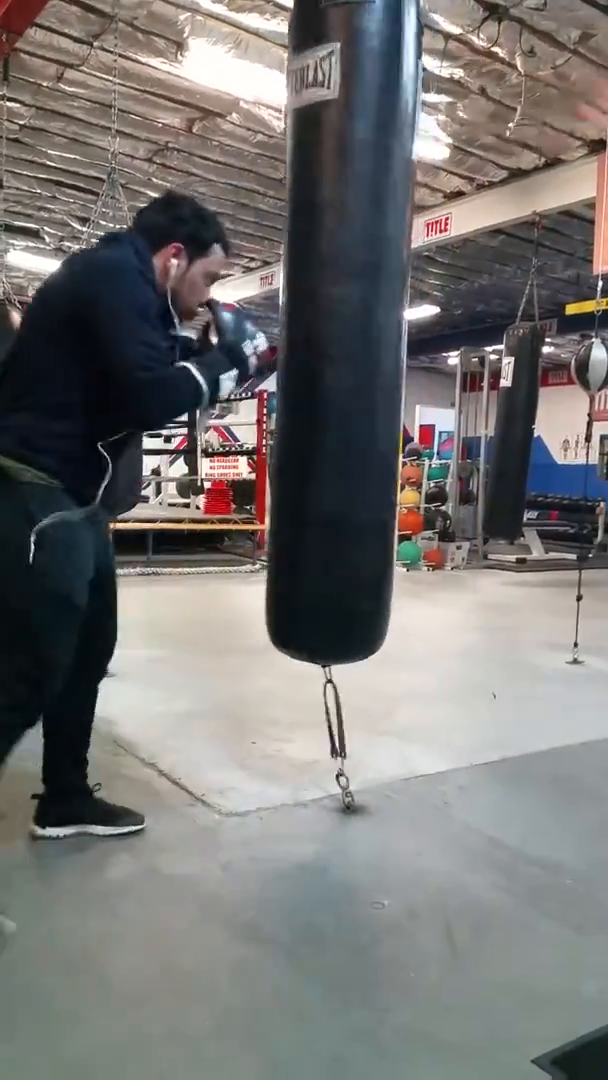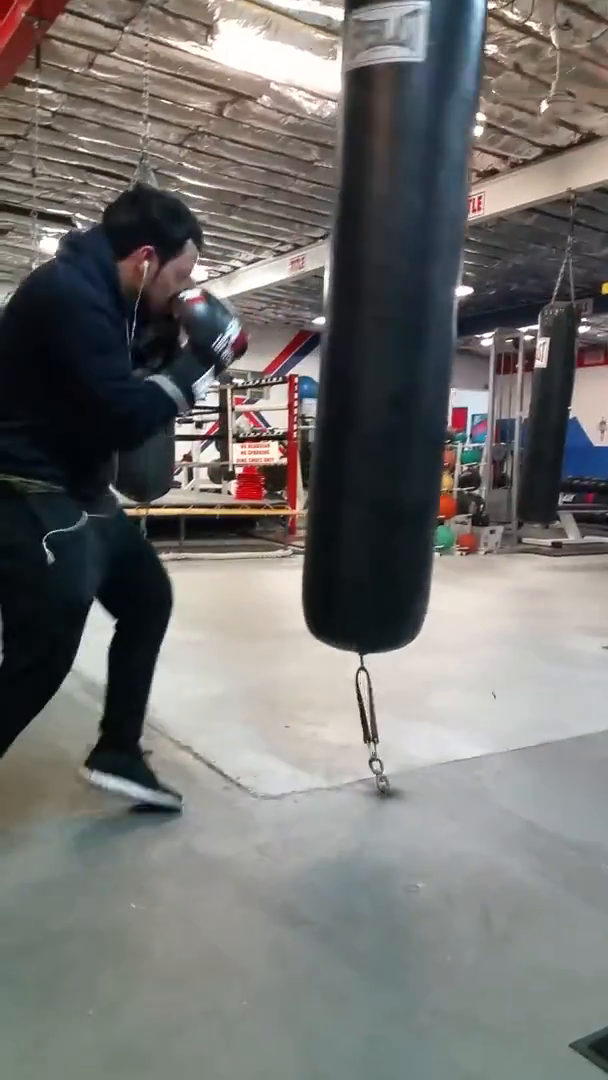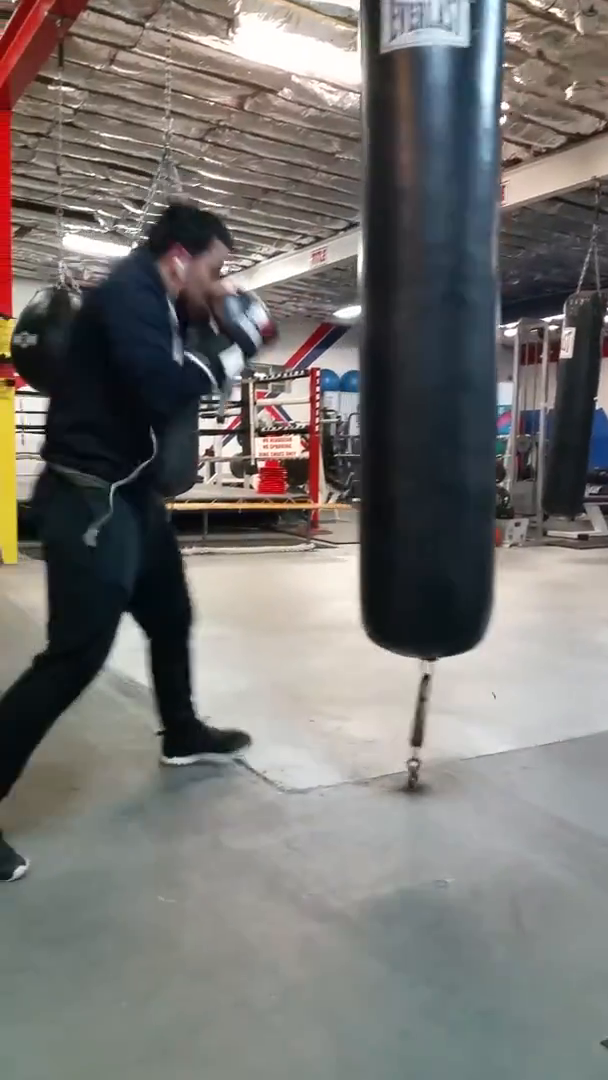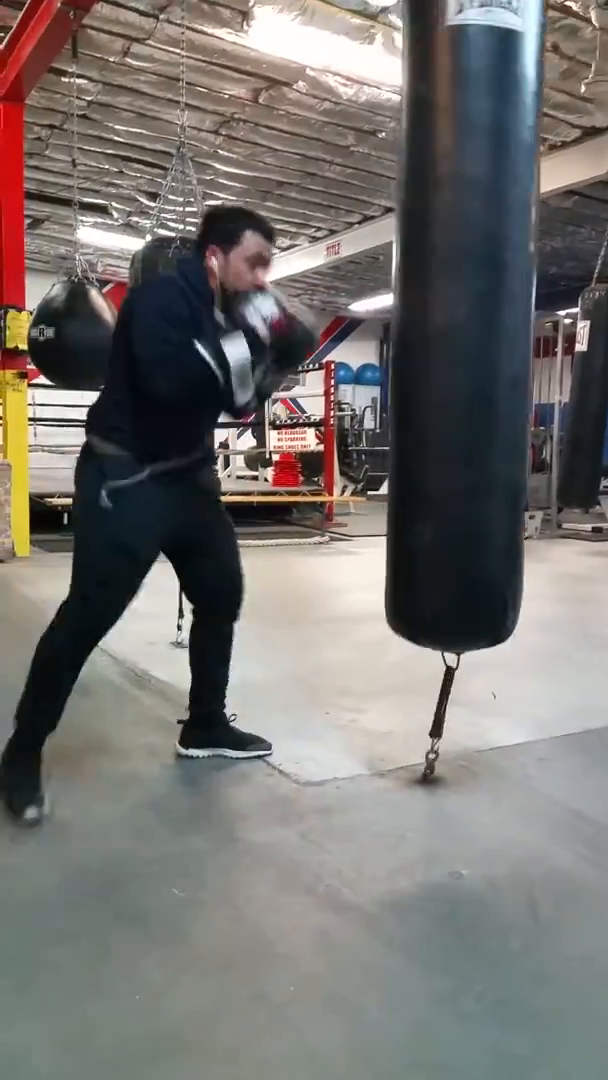
dt=0.3s
person 1, frame 1
left shoulder: (113, 278)
right shoulder: (115, 277)
left elbow: (132, 384)
right elbow: (150, 398)
left wrist: (214, 353)
right wrist: (226, 360)
left hip: (70, 501)
left knee: (88, 649)
left ankle: (64, 800)
person 1, frame 2
left shoulder: (99, 288)
right shoulder: (69, 293)
left elbow: (115, 385)
right elbow: (126, 415)
left wrist: (179, 341)
right wrist: (198, 359)
left hip: (79, 496)
left knee: (150, 600)
left ankle: (118, 753)
person 1, frame 3
left shoulder: (159, 306)
right shoulder: (124, 297)
left elbow: (169, 387)
right elbow: (162, 391)
left wrist: (221, 347)
right wrist: (226, 345)
left hip: (132, 495)
right hip: (88, 501)
left knee: (171, 615)
right knee: (75, 655)
left ankle: (182, 733)
person 1, frame 4
left shoulder: (229, 314)
right shoulder: (163, 295)
left elbow: (231, 403)
right elbow: (167, 380)
left wrist: (273, 357)
right wrist: (248, 338)
left hip: (187, 475)
right hip: (124, 473)
left knee: (221, 594)
right knee: (89, 611)
left ankle: (204, 726)
